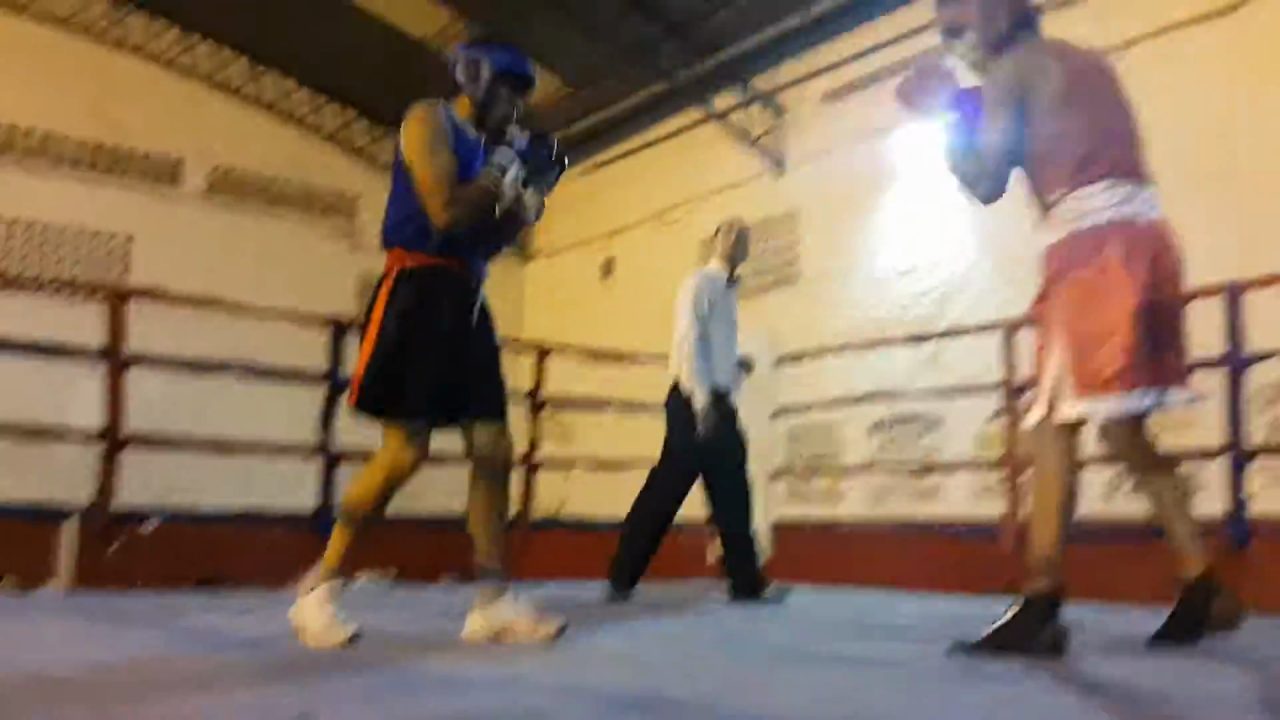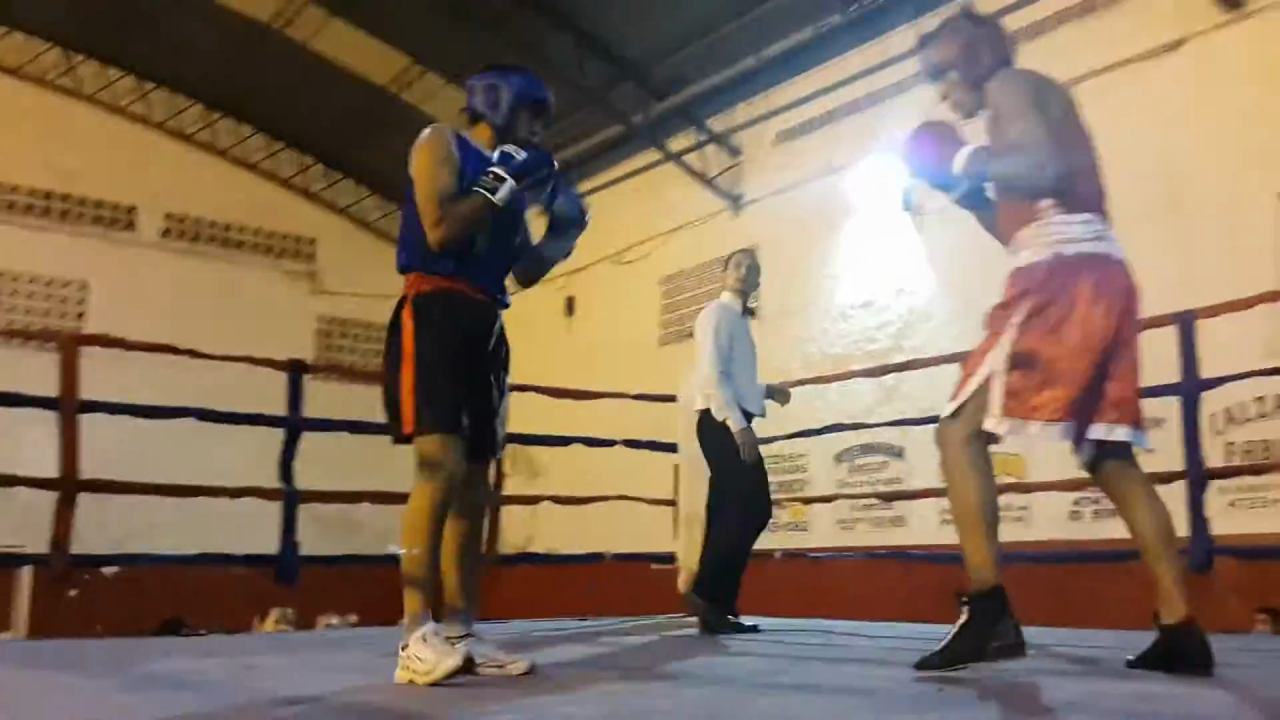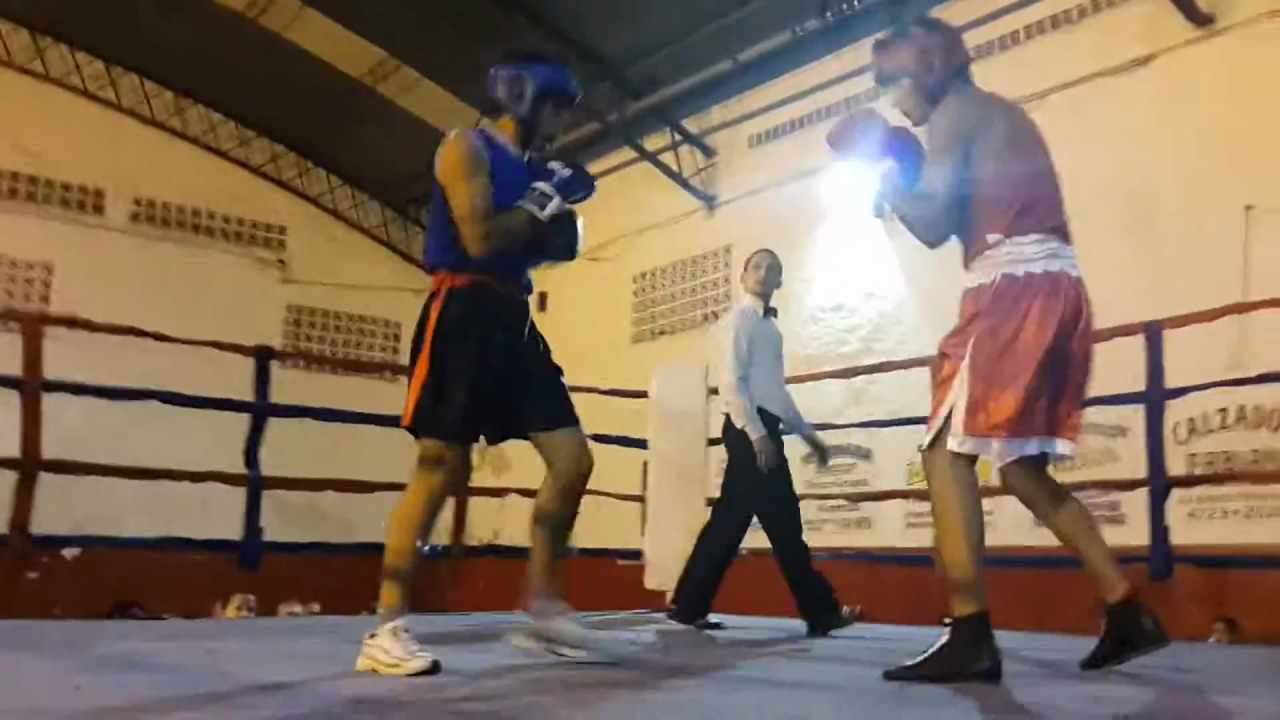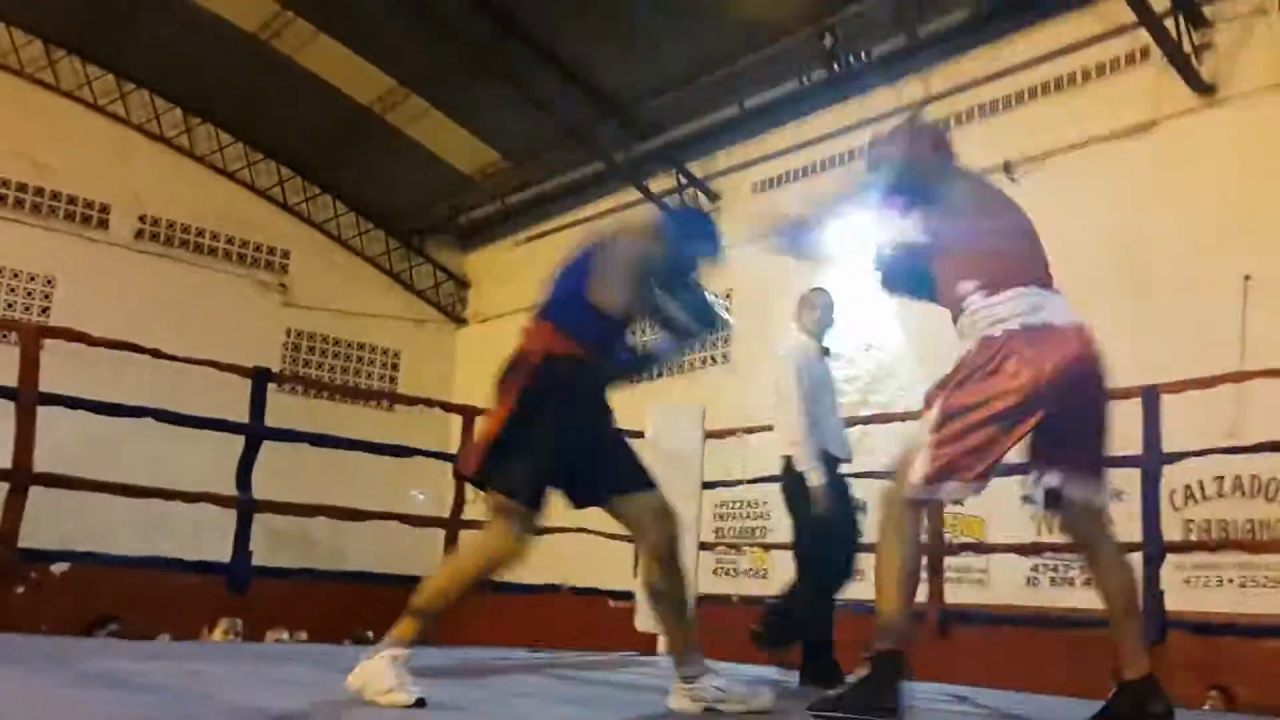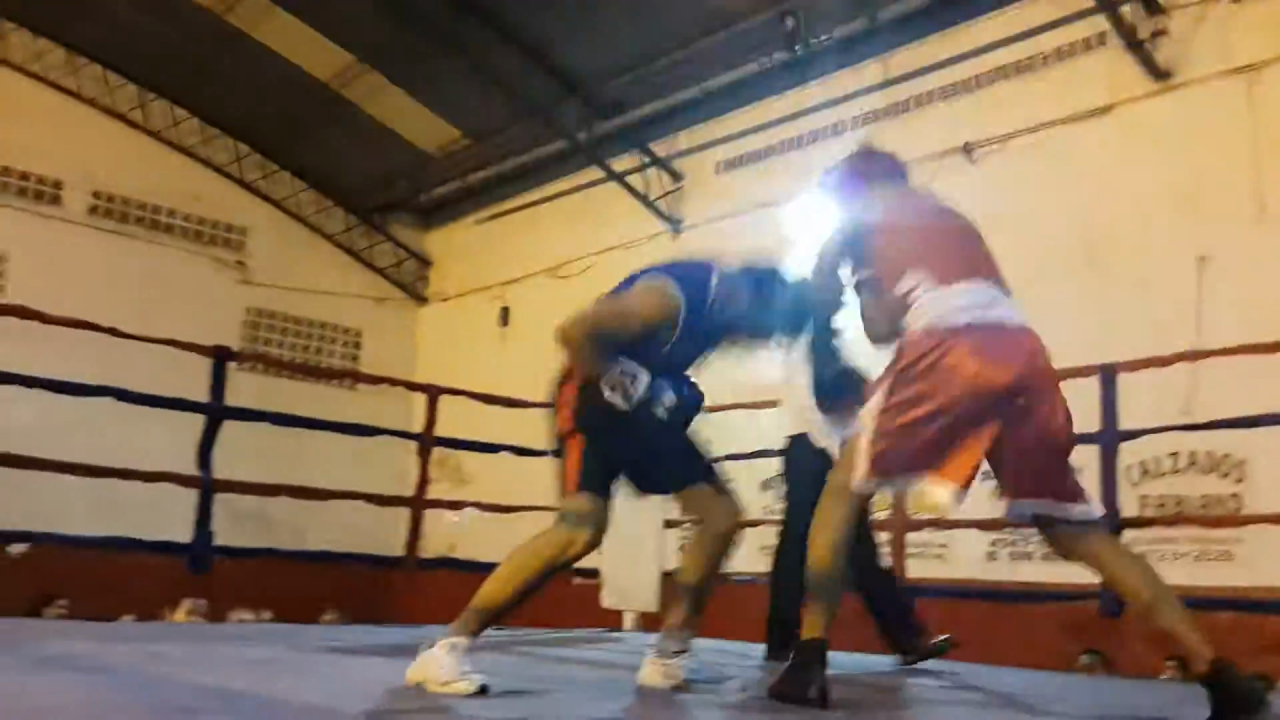
dt=0.3s
person 1, frame 1
left shoulder: (1014, 66)
right shoulder: (1083, 65)
left elbow: (987, 181)
left wrist: (944, 119)
right wrist: (978, 124)
left hip: (1096, 243)
right hip: (1142, 237)
left knee: (1053, 422)
right knee: (1121, 425)
left ankle: (1039, 608)
right ankle: (1202, 586)
person 1, frame 2
left shoulder: (1012, 86)
right shoulder: (1041, 102)
left elbow: (1044, 169)
left wrist: (961, 162)
right wrist: (966, 189)
left hip: (1061, 275)
right hip: (1103, 278)
left knee: (961, 431)
right knee: (1110, 459)
left ankle: (986, 613)
right ankle: (1181, 630)
person 1, frame 3
left shoulder: (957, 111)
right shoulder: (1002, 117)
left elbow: (933, 226)
left wrist: (886, 173)
right wrist: (909, 181)
left hip: (1013, 293)
right hip: (1058, 293)
left knee: (945, 456)
right knee: (1022, 470)
left ankle: (970, 635)
right ankle: (1126, 611)
person 1, frame 4
left shoulder: (929, 190)
right shoulder: (980, 195)
right wrist: (894, 267)
left hip: (1015, 346)
right hip: (1070, 347)
left knee: (903, 503)
right knee: (1079, 518)
person 1, frame 5
left shoulder: (870, 207)
right shoulder: (949, 219)
left hip: (954, 349)
right hip: (1016, 347)
left knee: (843, 488)
right knee: (1077, 534)
left ankle: (807, 664)
person 2, frame 1
left shoulder: (480, 150)
right shoulder: (430, 122)
right elbow: (444, 214)
left wrist: (525, 200)
right wrist: (506, 171)
left hip: (464, 302)
right hip: (416, 292)
left knee: (493, 450)
right knee: (403, 452)
left ankle: (490, 601)
right ankle: (319, 587)
person 2, frame 2
left shoulder: (508, 174)
right shoulder: (439, 144)
left elbow: (525, 272)
right elbow: (440, 231)
left wrist: (563, 229)
right wrist: (503, 177)
left hip: (484, 326)
right hip: (435, 316)
left knee: (473, 485)
right knee: (441, 465)
left ankle: (460, 630)
right ankle: (418, 638)
person 2, frame 3
left shoulder: (525, 166)
right shoulder: (467, 147)
right elbow: (478, 242)
left wrist: (555, 232)
right wrist: (547, 197)
left hip: (513, 317)
right hip: (463, 312)
left knee: (574, 460)
right knee: (442, 469)
left ankle: (542, 598)
right ankle: (386, 631)
person 2, frame 4
left shoulder: (657, 271)
right shoulder: (647, 237)
right elbow: (617, 300)
left wrist: (660, 348)
right wrist: (675, 310)
left hip: (578, 397)
right hip: (549, 381)
left knee: (657, 522)
right knee: (507, 533)
left ankle: (691, 676)
right ankle: (390, 654)
person 2, frame 5
left shoulder: (721, 294)
right shoulder: (669, 298)
right elbow: (571, 331)
right wrist: (631, 383)
left hip: (642, 405)
right hip: (598, 399)
left knee: (722, 515)
right knee: (579, 531)
left ankle: (669, 652)
right ankle: (451, 646)
person 3, frame 1
left shoulder: (726, 295)
right shoulder: (700, 285)
right elbow: (688, 344)
left wrist: (734, 363)
right wrist: (704, 402)
left hip: (718, 401)
right hip: (694, 400)
left knee: (731, 491)
right knee: (667, 489)
left ankle: (746, 580)
right ankle: (623, 576)
person 3, frame 2
left shoulder: (741, 322)
right shoulder: (716, 315)
right elbow: (710, 377)
left wrist: (767, 391)
right wrist: (739, 425)
left hip: (733, 426)
right hip: (722, 426)
left knee: (730, 513)
right knee: (749, 509)
left ankle: (717, 608)
right ankle: (706, 590)
person 3, frame 3
left shoulder: (769, 327)
right shoulder: (739, 320)
right elbow: (731, 382)
left wrist: (806, 432)
right wrist: (757, 433)
left hip: (763, 429)
right hip: (750, 428)
left knee: (730, 520)
right knee: (782, 520)
left ankle: (690, 604)
right ankle: (820, 610)
person 3, frame 4
left shoulder: (819, 363)
right shoulder: (796, 357)
right elbow: (795, 424)
right wrist: (818, 479)
left hip: (824, 473)
right hip: (810, 472)
left knee: (829, 563)
right knee: (824, 564)
left ankle: (776, 627)
right ankle: (819, 665)
person 3, frame 5
left shoulder: (832, 344)
right shoulder: (812, 339)
right elbow: (811, 401)
right wrist: (842, 453)
left hip: (832, 455)
right hip: (811, 452)
left knee: (859, 550)
right knee: (799, 550)
left ankle: (907, 639)
right ankle: (782, 643)
